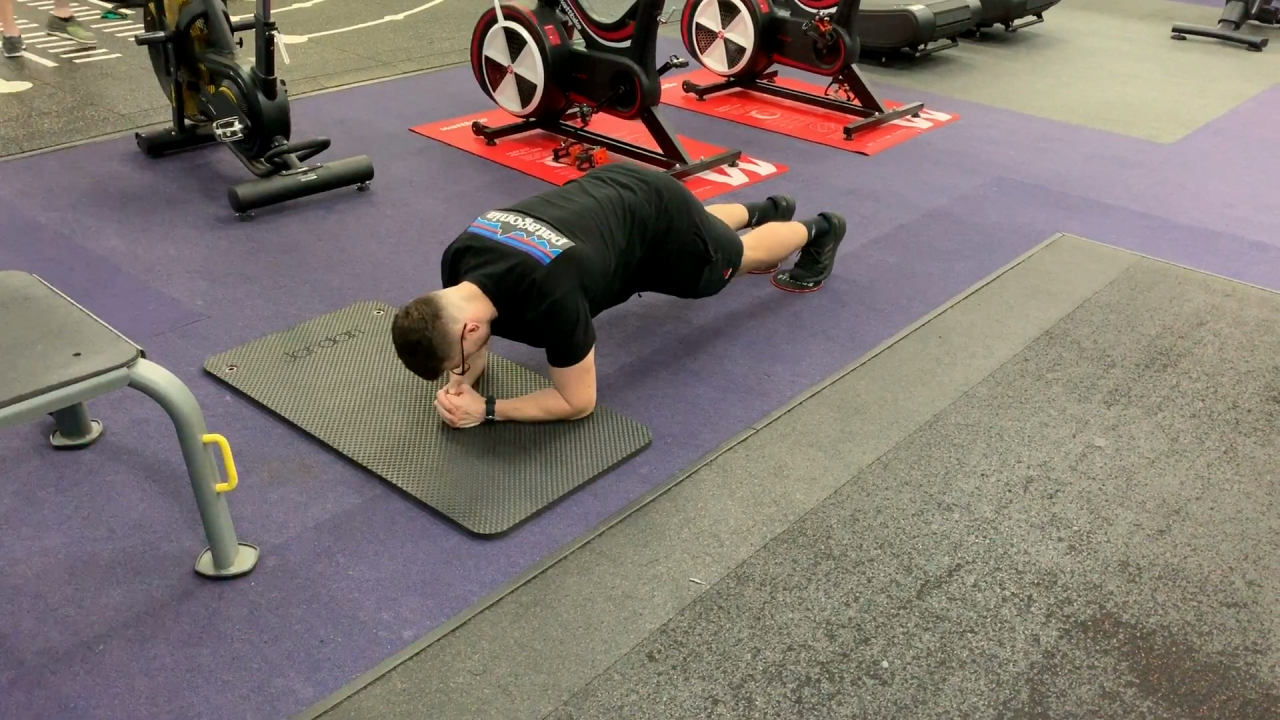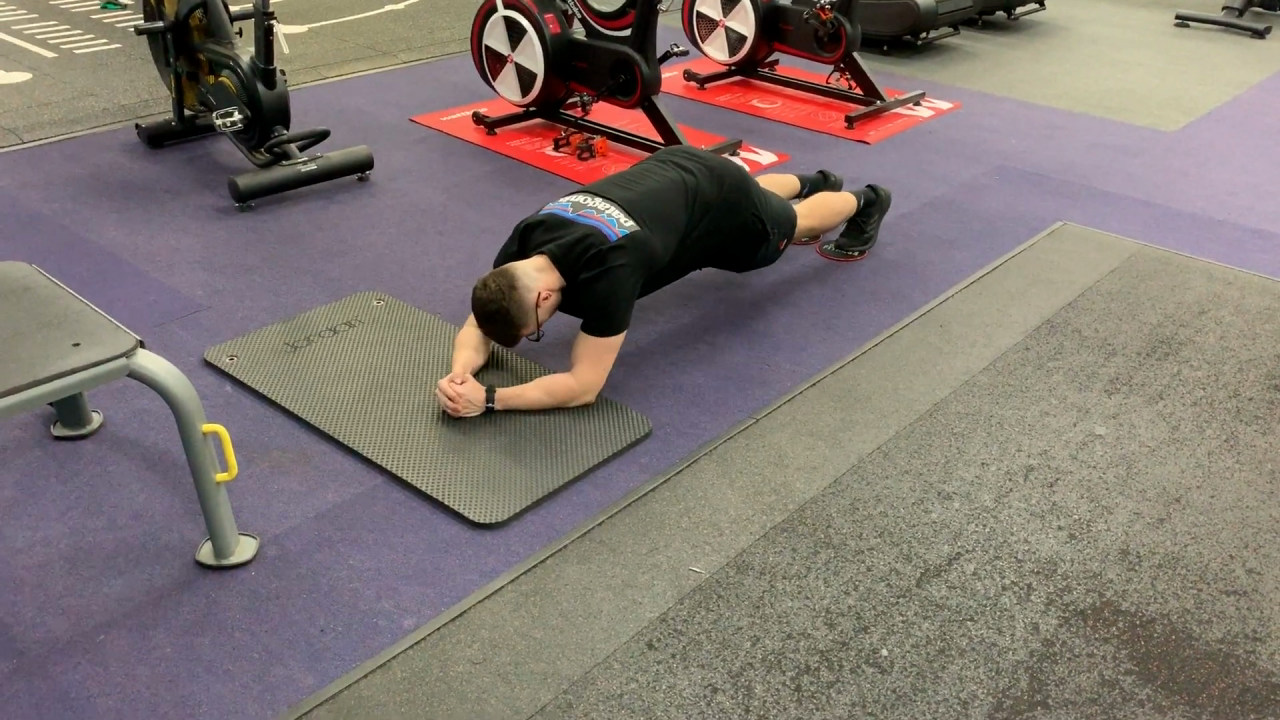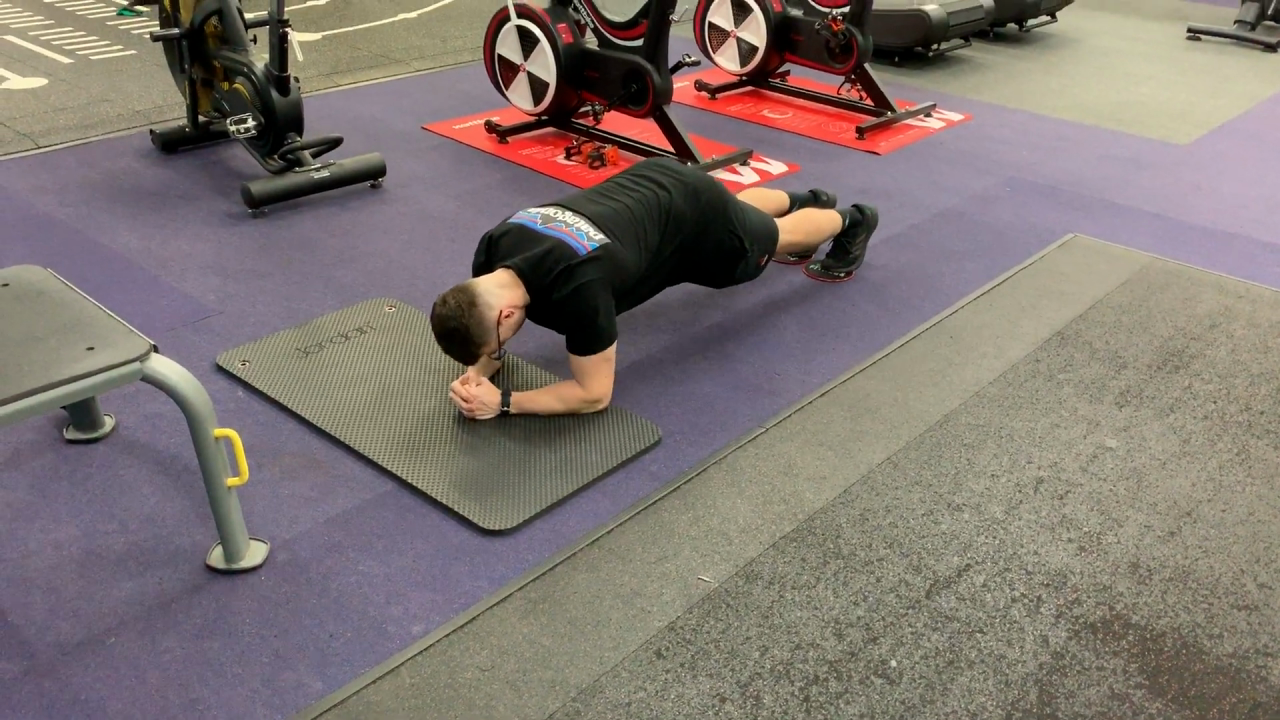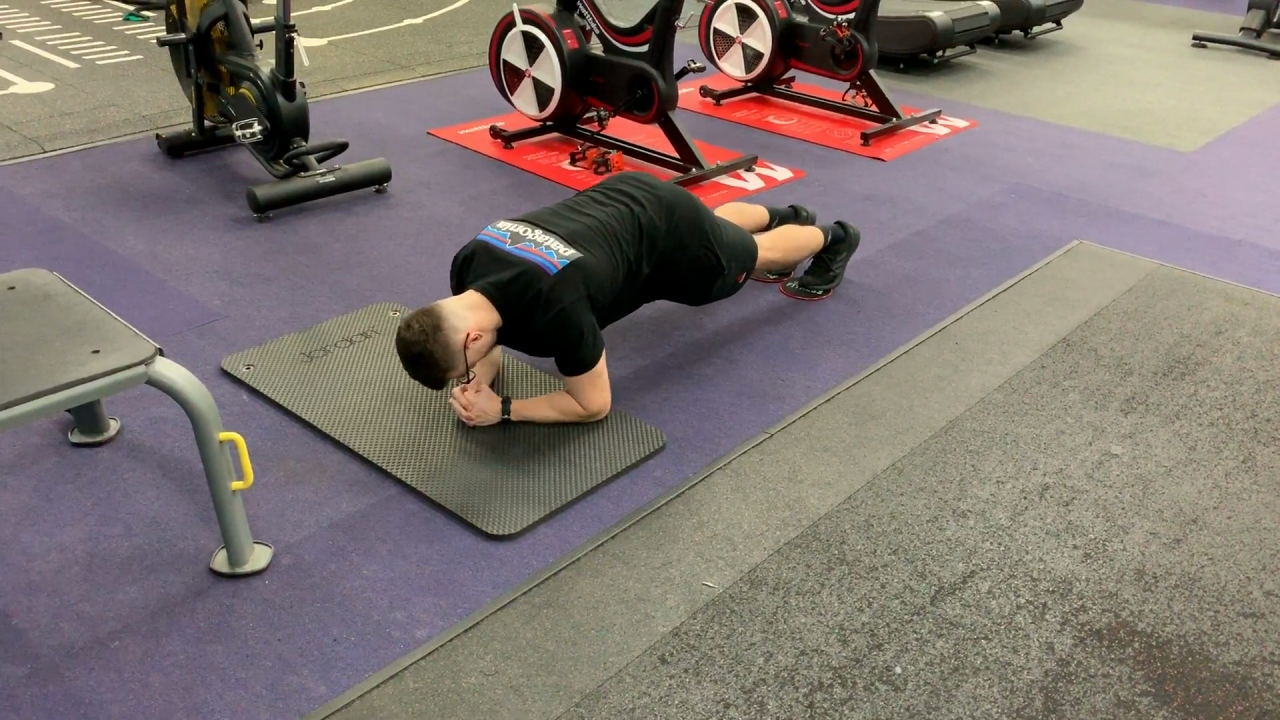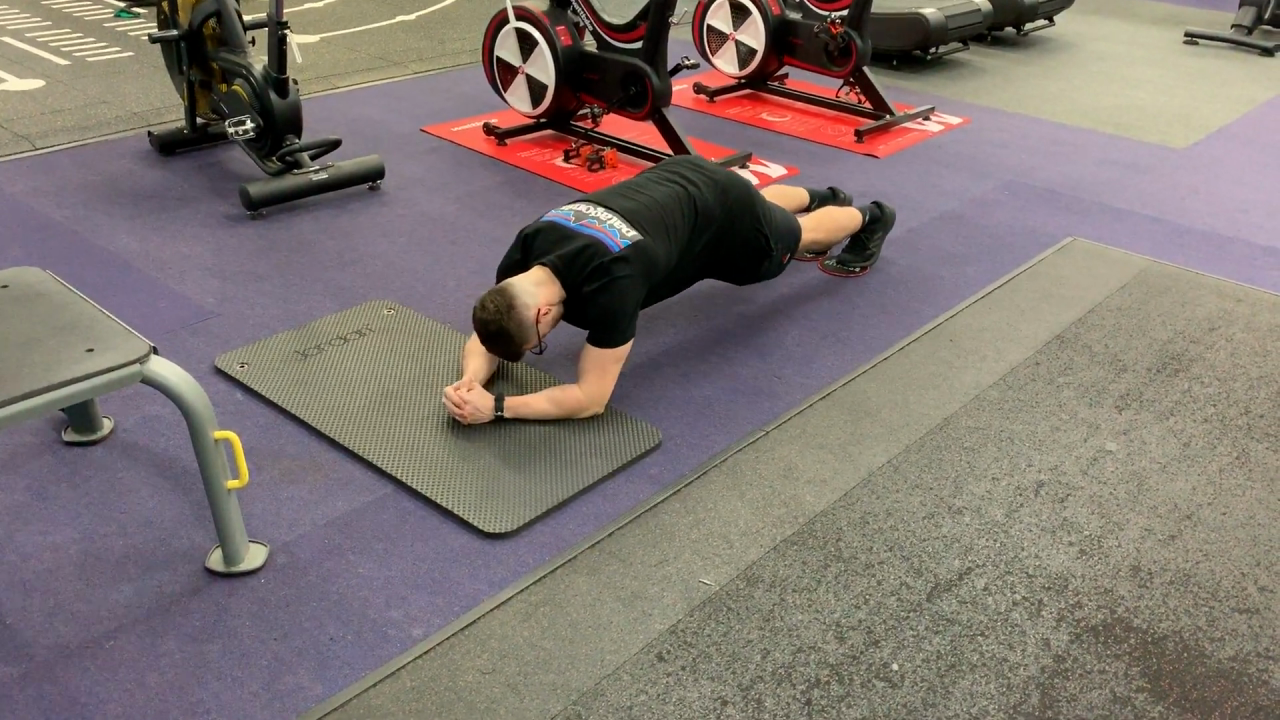
dt=1s
person 1, frame 1
left shoulder: (549, 297)
right shoulder: (460, 261)
left elbow: (579, 401)
right elbow: (473, 349)
left wrist: (487, 408)
right wrist: (459, 385)
left hip: (657, 212)
right hip: (612, 188)
left knee: (737, 256)
right knee: (708, 230)
left ankle: (818, 231)
right ankle: (766, 210)
person 1, frame 2
left shoulder: (605, 273)
right shoulder: (525, 242)
left elbow: (584, 386)
right elbow: (477, 326)
left wrist: (489, 400)
right wrist: (459, 374)
left hip: (719, 197)
right hip: (674, 169)
left knee: (793, 223)
right knee: (770, 197)
left ankle: (864, 202)
right ankle: (813, 182)
person 1, frame 3
left shoulder: (576, 288)
right shoulder: (493, 252)
left elbow: (594, 393)
right elbow: (489, 347)
left wrist: (502, 402)
right wrist: (476, 373)
left hip: (693, 215)
right hip: (651, 183)
left knee: (775, 238)
right knee: (742, 209)
left ankle: (851, 221)
right ankle: (806, 202)
person 1, frame 4
left shoulder: (554, 308)
right shoulder: (469, 267)
left elbow: (594, 405)
right elbow: (490, 352)
left wrist: (502, 408)
right wrist: (476, 384)
left hip: (672, 233)
right hip: (625, 196)
left knee: (757, 256)
right knee: (720, 224)
left ankle: (833, 238)
right ankle: (786, 217)
person 1, frame 5
left shoulder: (609, 286)
right shoulder: (528, 249)
left elbow: (590, 398)
right elbow: (486, 333)
left wrist: (495, 408)
right wrist: (469, 382)
left hip: (723, 211)
right hip: (678, 180)
left knee: (796, 236)
right knee: (768, 207)
left ankle: (868, 219)
right ankle: (823, 198)
